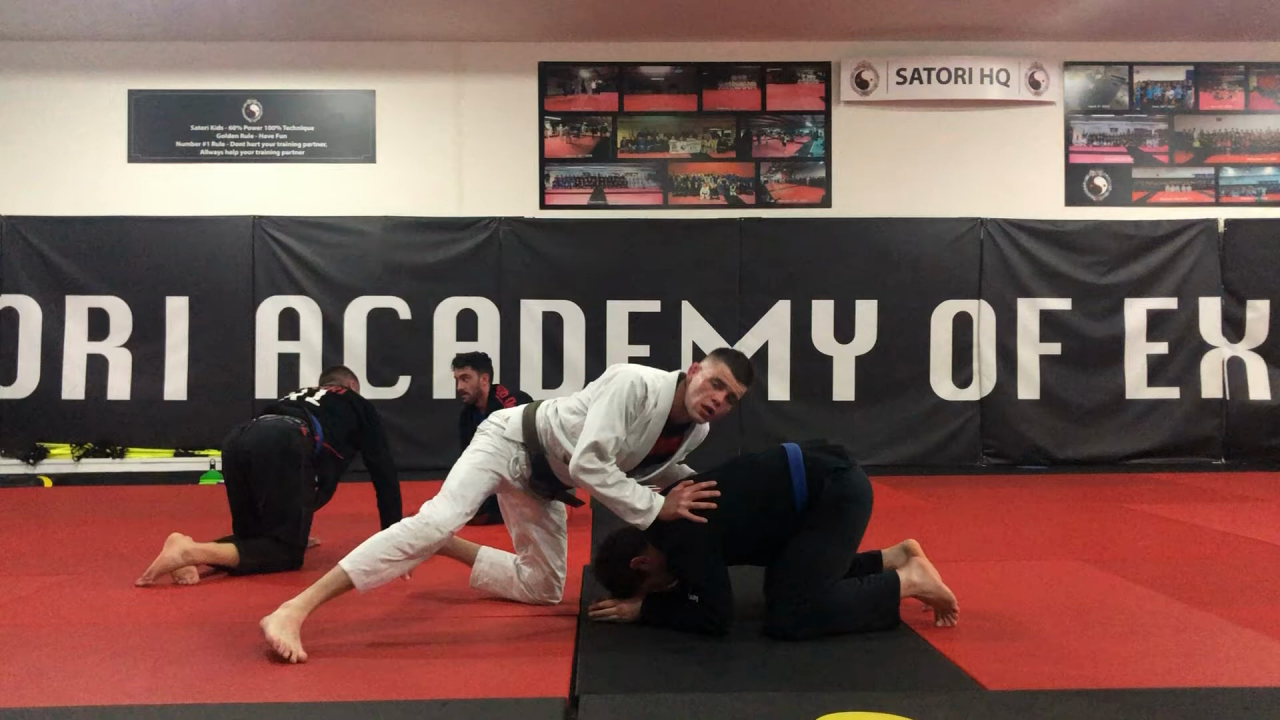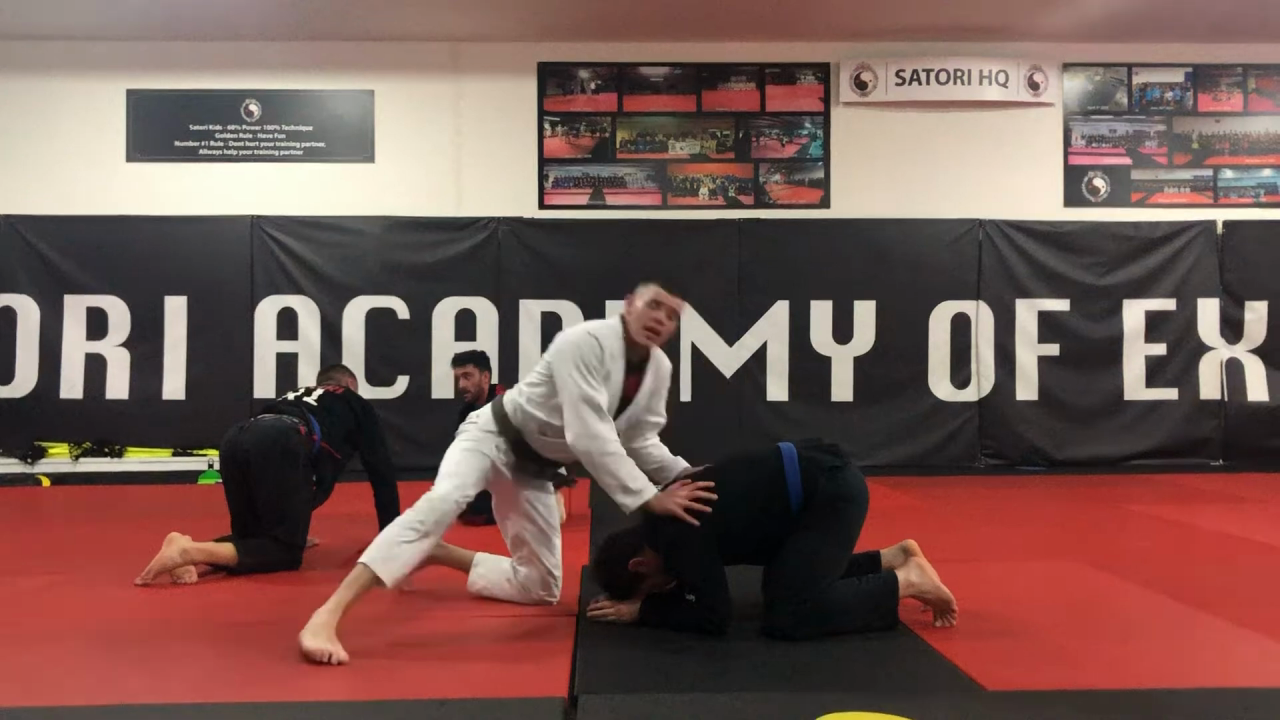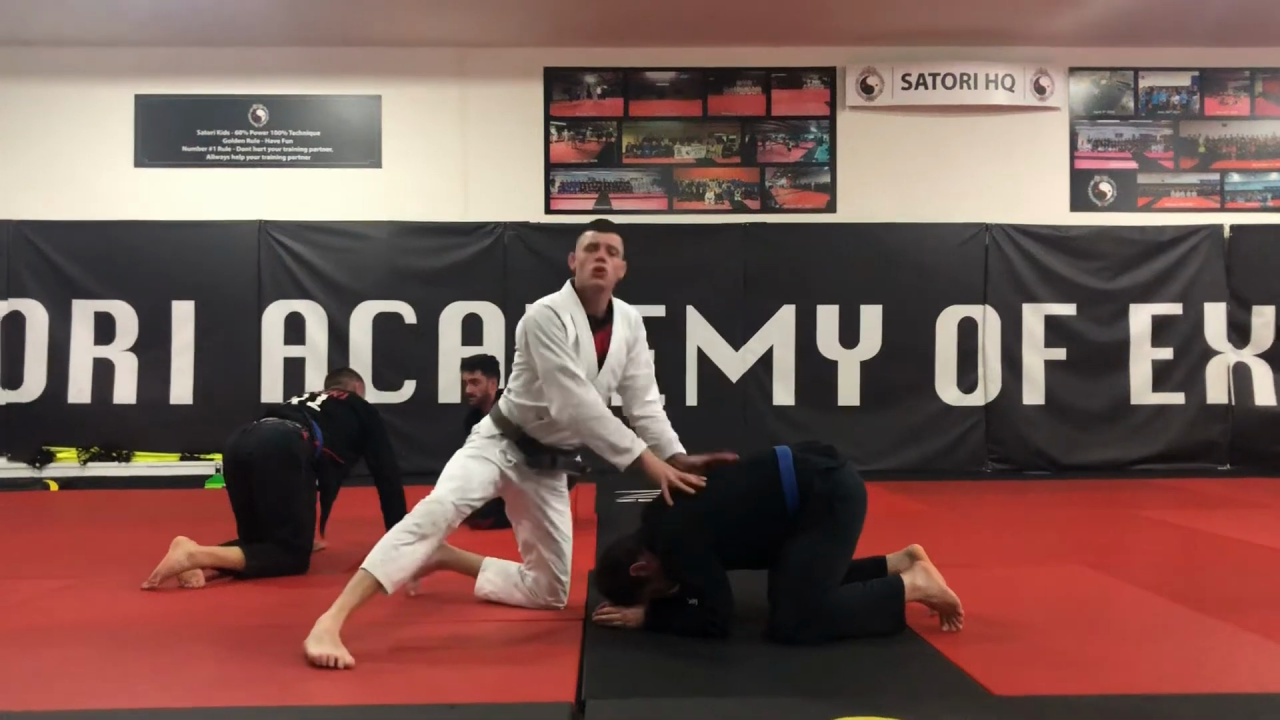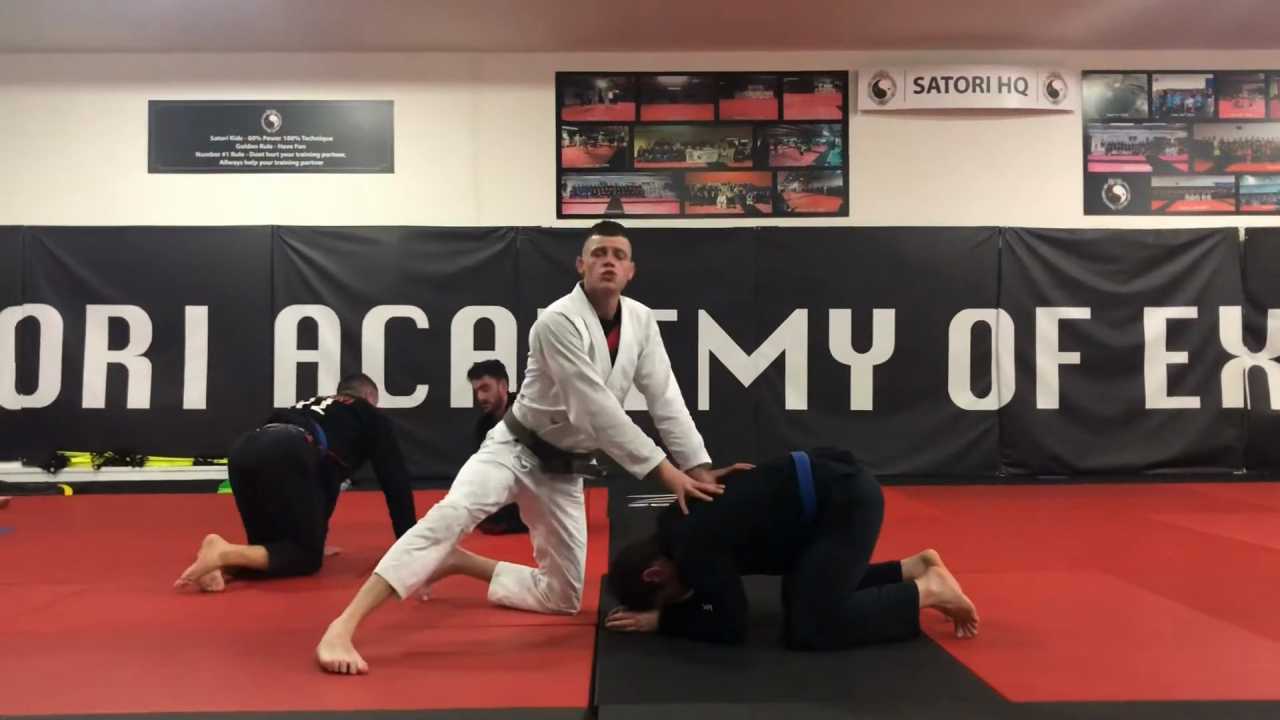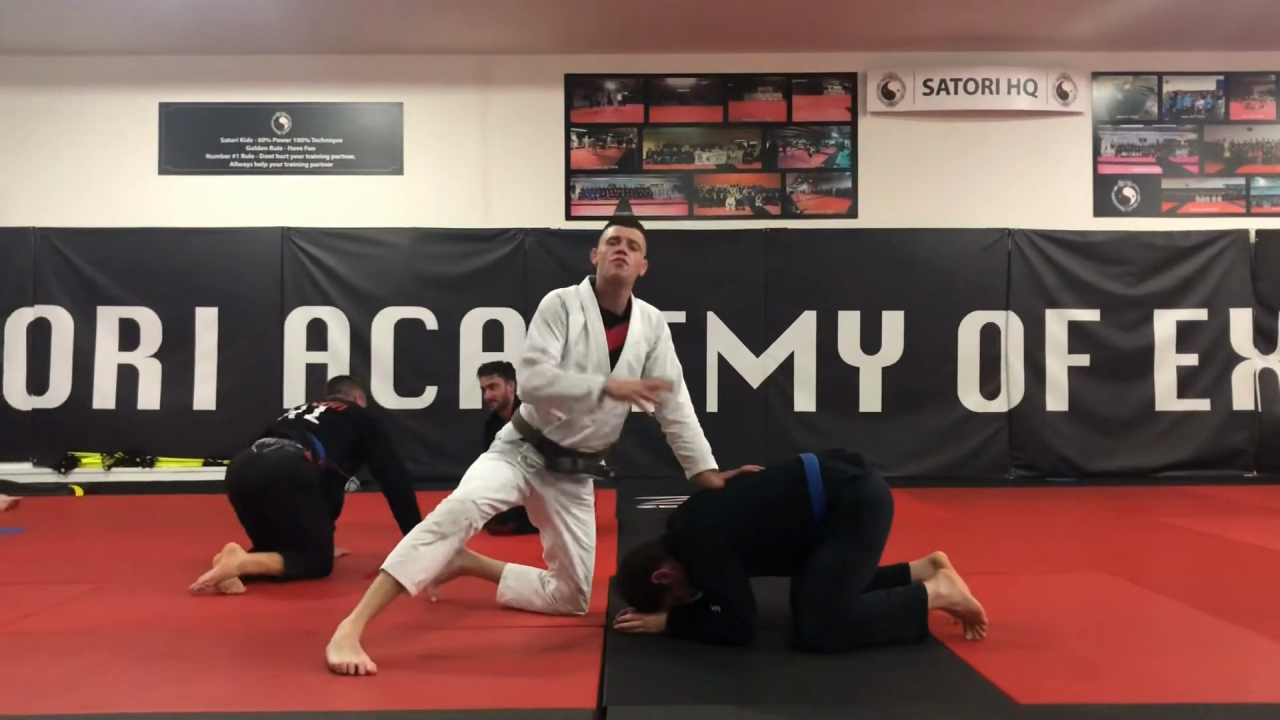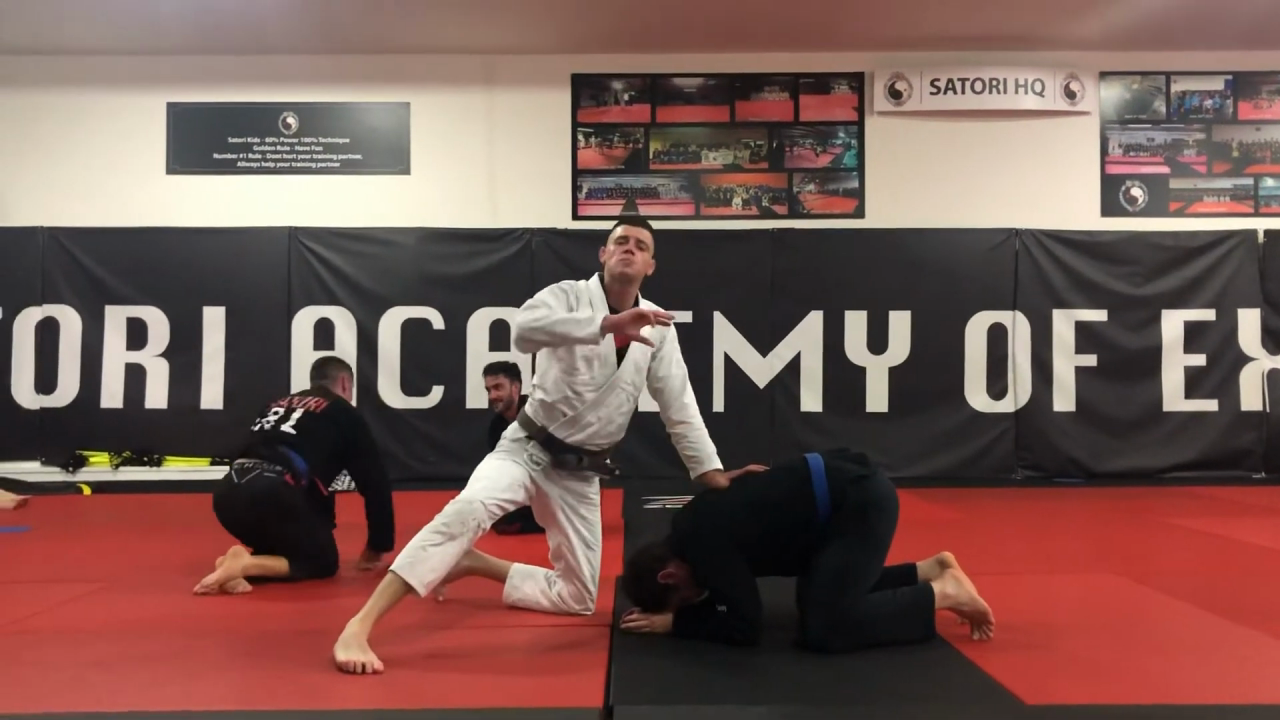
dt=0.4s
person 1, frame 1
left shoulder: (697, 429)
right shoulder: (634, 384)
left elbow: (651, 467)
right elbow: (589, 464)
left wrist: (690, 486)
right wrist: (657, 509)
left hip: (543, 478)
right hip: (513, 442)
left knee: (545, 588)
right knee: (441, 520)
left ankle: (446, 545)
right ankle: (295, 611)
person 1, frame 2
left shoulder: (659, 369)
right shoulder: (585, 341)
left elbow: (639, 440)
right elbow: (590, 435)
left wrist: (682, 477)
right wrist: (650, 497)
left hip: (534, 468)
right hip: (495, 436)
left knee: (542, 586)
right knee: (444, 501)
left ankle: (437, 554)
right ankle: (327, 617)
person 1, frame 3
left shoulder: (629, 322)
right shoulder: (546, 314)
left elbow: (642, 402)
right elbow: (577, 404)
left wrist: (678, 459)
right wrist: (646, 459)
left hip: (547, 463)
right hip: (501, 441)
left knee: (550, 590)
right knee: (441, 507)
left ankle: (443, 558)
right ankle: (331, 622)
person 1, frame 4
left shoulder: (641, 321)
right shoulder: (559, 321)
left elbow: (665, 399)
right elbow: (596, 410)
left wrist: (698, 467)
right wrist: (663, 469)
left hip: (563, 470)
right hip: (516, 448)
left knee: (564, 596)
right knee: (454, 514)
left ankle: (456, 562)
right ankle: (343, 627)
person 1, frame 5
left shoulder: (651, 324)
right shoulder: (562, 304)
left elbow: (675, 405)
right elbow: (532, 383)
left wrist: (707, 471)
right wrist: (608, 388)
left hip: (574, 472)
right hip: (524, 449)
left knee: (574, 598)
right knee: (460, 510)
left ankle: (466, 563)
right ankle: (351, 628)
person 1, frame 6
left shoulder: (655, 324)
right shoulder: (570, 295)
left elbow: (679, 406)
right elbow: (526, 329)
left wrist: (713, 472)
right wrist: (610, 323)
left hip: (580, 471)
right hip: (530, 447)
left knee: (578, 598)
right knee: (468, 511)
left ankle: (469, 564)
right ankle: (359, 627)
person 2, frame 1
left shoulder: (682, 535)
left elbow: (715, 617)
right elbow: (696, 584)
left wrist: (642, 607)
right wrist: (640, 596)
left hip: (838, 492)
right hip: (823, 480)
left knee: (788, 616)
right knee: (784, 584)
left ankle: (909, 580)
right ankle: (896, 557)
person 2, frame 2
left shoulder: (678, 535)
right shoulder: (662, 520)
left elbow: (713, 617)
right elbow: (698, 585)
left wrist: (639, 608)
right wrist: (638, 596)
left hip: (832, 491)
right hip: (819, 480)
left knee: (787, 616)
right knee: (782, 585)
left ankle: (907, 580)
right ankle: (895, 557)
person 2, frame 3
left shoulder: (675, 540)
right shoulder: (662, 522)
left elbow: (717, 620)
right elbow: (703, 589)
left wrist: (645, 614)
right wrist: (650, 602)
left hip: (830, 492)
right hip: (817, 482)
left knee: (792, 620)
right knee: (789, 588)
left ankle: (912, 585)
right ankle: (901, 562)
person 2, frame 4
left shoulder: (692, 544)
right shoulder: (677, 529)
left elbow: (732, 625)
right elbow: (717, 595)
left wrist: (658, 618)
right wrist: (662, 607)
left hip: (847, 499)
right hip: (833, 488)
left knee: (807, 626)
right knee: (801, 594)
left ankle: (927, 590)
right ankle: (916, 566)
person 2, frame 5
left shoulder: (698, 543)
right shoulder: (686, 528)
left elbow: (740, 627)
right elbow: (727, 597)
left wrist: (666, 619)
right wrist: (678, 609)
left hip: (856, 500)
right hip: (841, 489)
left knee: (816, 629)
right knee: (811, 598)
left ankle: (936, 592)
right ankle: (924, 570)
person 2, frame 6
left shoulder: (703, 544)
right shoulder: (691, 528)
left elbow: (746, 626)
right elbow: (732, 596)
left wrist: (672, 620)
right wrist: (668, 608)
left hip: (861, 500)
right hip: (847, 488)
left knee: (822, 628)
right knee: (818, 597)
left ankle: (943, 593)
right ankle: (932, 569)
person 3, frame 1
left shoulder: (299, 398)
right shoulder: (359, 406)
right elbow: (383, 469)
left wrist: (295, 531)
left hip: (238, 441)
right hip: (281, 448)
left knee: (255, 535)
right knee: (287, 551)
left ankle: (194, 554)
right ankle: (190, 551)
person 3, frame 2
left shoulder: (296, 397)
right shoulder: (357, 406)
right elbow: (381, 469)
left wrist: (294, 531)
left hip: (236, 440)
right hip: (280, 448)
left knee: (255, 535)
right knee: (286, 552)
left ankle: (192, 555)
right ankle: (190, 551)
person 3, frame 3
left shoulder: (305, 401)
right shoulder: (363, 411)
right elbow: (387, 474)
left wrist: (304, 534)
left hip: (239, 444)
right hip: (281, 451)
left knee: (261, 539)
right knee: (292, 555)
left ankle: (202, 561)
right ankle: (195, 555)
person 3, frame 4
left shoulder: (313, 405)
right shoulder: (370, 416)
right elbow: (395, 478)
left wrist: (312, 539)
left hip: (244, 450)
right hip: (286, 457)
left knee: (270, 543)
right knee: (306, 557)
left ankle: (222, 561)
right ankle: (224, 553)
person 3, frame 5
left shoulder: (300, 411)
right shoulder: (362, 418)
right elbow: (395, 479)
left wrist: (320, 541)
left hip: (242, 468)
right hip: (287, 473)
left knee: (281, 547)
right knee: (318, 561)
left ankle: (234, 560)
right ankle: (241, 562)
person 3, frame 6
left shoulder: (279, 404)
right shoulder: (345, 414)
right elbow: (375, 482)
right wrist: (377, 545)
left hip: (228, 494)
right hip: (273, 495)
left knee: (291, 547)
right knee: (323, 562)
left ankle: (241, 561)
right ankle: (245, 564)
